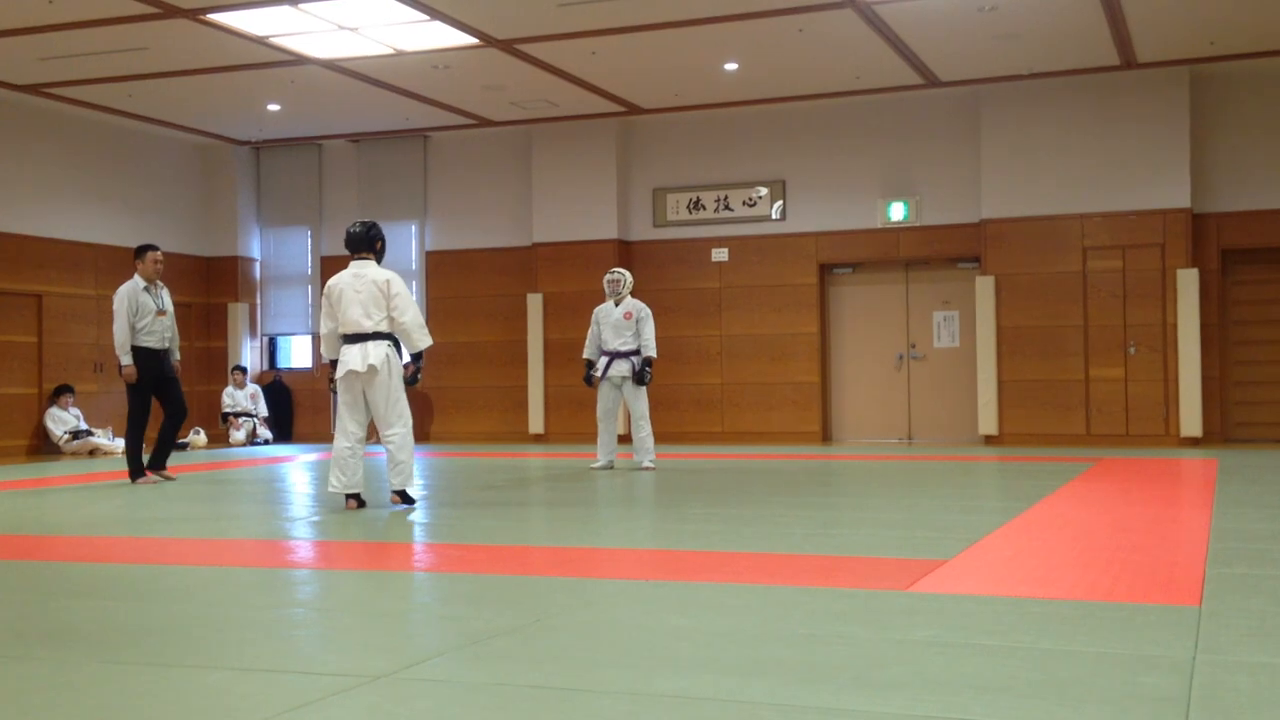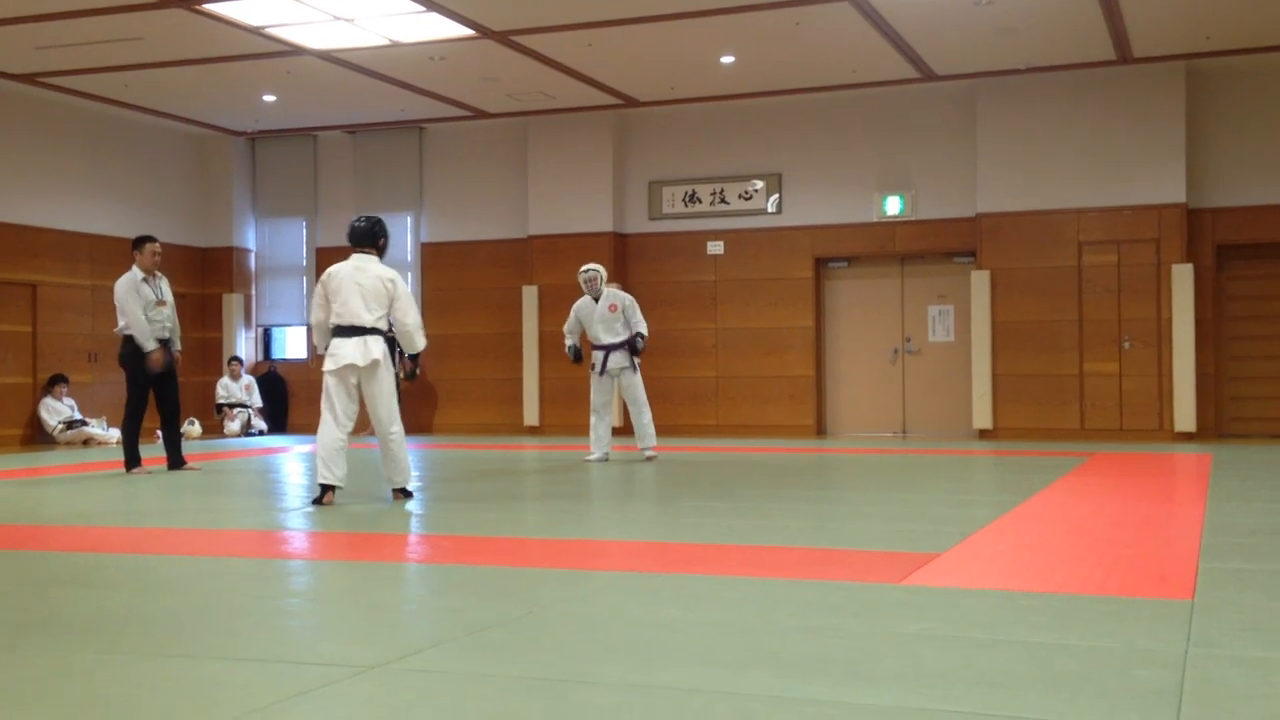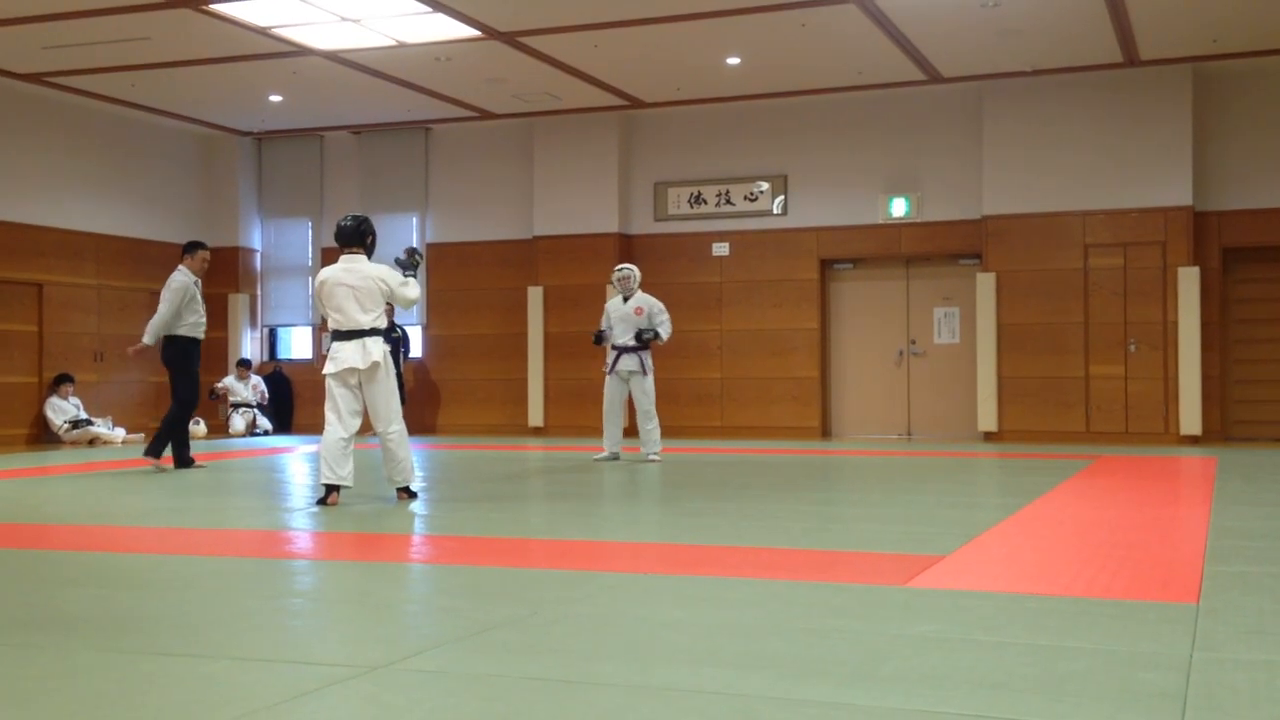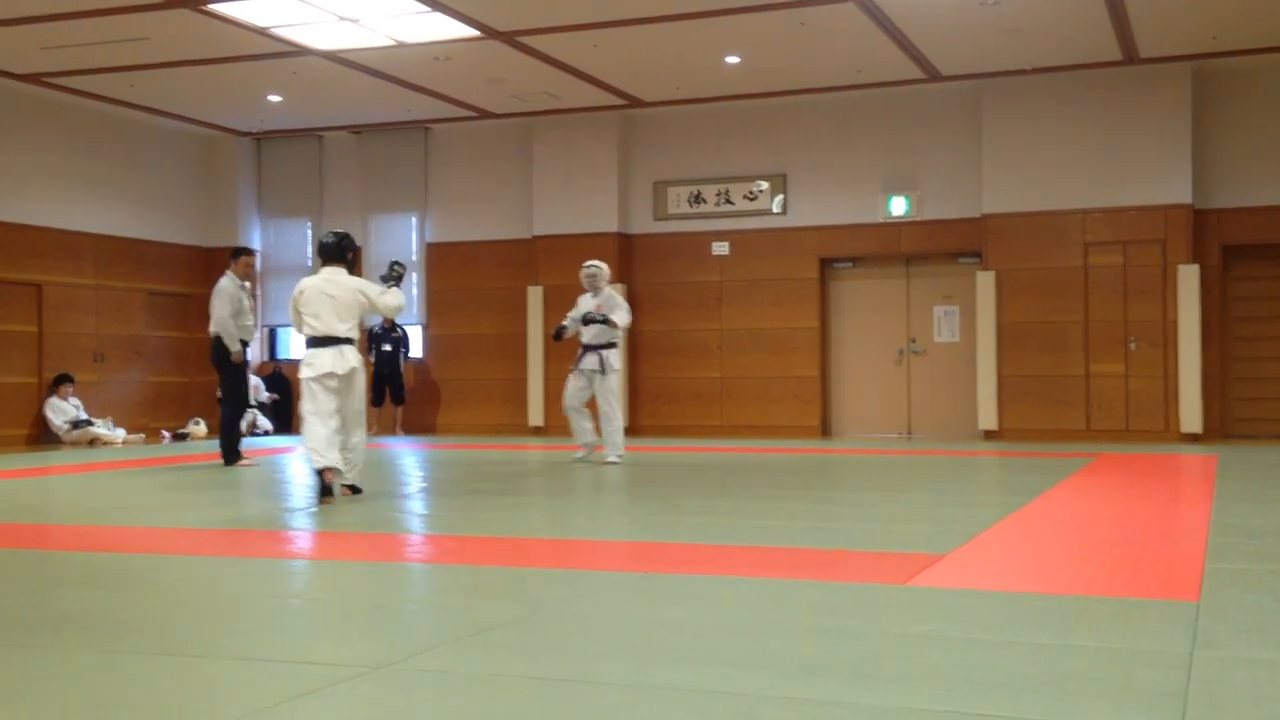
dt=1s
person 1, frame 1
left shoulder: (334, 283)
right shoulder: (388, 278)
left elbow: (328, 330)
right elbow: (408, 321)
left wrist: (333, 365)
right wrist: (416, 358)
left hip: (349, 356)
right hip: (380, 355)
left knee: (348, 429)
right knee: (397, 424)
left ankle: (351, 493)
right ankle: (399, 488)
person 1, frame 2
left shoulder: (332, 273)
right shoulder: (389, 276)
left elbow: (318, 319)
right elbow: (408, 321)
left wrist: (326, 349)
right wrist: (413, 356)
left hip: (340, 349)
right hip: (374, 350)
left knee: (334, 422)
right knee: (388, 422)
left ankle: (327, 488)
right ankle: (399, 485)
person 1, frame 3
left shoulder: (324, 276)
right shoulder: (381, 273)
right elbow: (410, 297)
right wrist: (410, 272)
left hip: (341, 351)
right hip: (373, 350)
left knee: (338, 423)
right knee: (389, 421)
left ankle: (332, 487)
right ankle: (402, 485)
person 1, frame 4
left shoulder: (304, 286)
right shoulder: (359, 286)
left elbow: (298, 325)
right elbow: (393, 306)
right wrist: (394, 284)
left hip: (316, 358)
right hip: (347, 358)
left knee: (318, 421)
right knee: (353, 426)
left ankle: (327, 471)
right ankle: (349, 480)
person 2, frame 1
left shoulder: (163, 291)
right shoulder: (127, 291)
right elbow: (122, 330)
left wrist: (175, 357)
right wrist: (126, 363)
left hip: (161, 358)
right hip: (141, 358)
left knee: (177, 410)
right knee: (138, 417)
left ankle: (157, 464)
right ankle: (137, 472)
person 2, frame 2
left shoulder: (162, 281)
right shoulder: (127, 283)
left elbow: (171, 316)
right elbow: (136, 319)
left wrist: (176, 347)
right wrist: (152, 350)
left hip: (162, 349)
right hip: (140, 350)
left knee: (171, 406)
right knee: (136, 407)
left ankle: (176, 459)
right ankle: (132, 462)
person 2, frame 3
left shoulder: (189, 283)
right shoulder: (181, 282)
right elbow: (164, 314)
right wrist: (146, 342)
left hip: (185, 347)
right hip: (181, 347)
left knee: (185, 402)
right knee: (185, 402)
left ankle: (182, 458)
right ankle: (154, 451)
person 2, frame 4
left shoulder: (240, 287)
right shoulder: (227, 287)
right elbow: (223, 319)
left wrist: (238, 348)
right wrist: (235, 348)
left hip: (234, 348)
right hip: (228, 349)
left knee: (238, 401)
right knee: (234, 402)
left ankle: (230, 450)
right ankle: (231, 455)
person 3, frame 1
left shoulder: (639, 308)
right shoulder: (600, 311)
left elbow: (648, 339)
right elbow: (592, 341)
left wrist: (647, 366)
right wrist: (589, 367)
left hip: (630, 365)
right hip: (607, 366)
left knee: (639, 413)
right knee: (605, 414)
left ankle: (647, 458)
right ankle: (606, 458)
person 3, frame 2
left shoulder: (621, 298)
right shoulder: (579, 307)
left elbow: (637, 321)
right elbow: (571, 333)
left wrist: (638, 339)
right wrist: (573, 349)
left hip: (624, 356)
right hip: (600, 359)
left knee: (637, 401)
right knee: (599, 406)
left ankle: (647, 446)
right ankle: (600, 450)
person 3, frame 3
left shoulder: (650, 303)
right shoulder: (611, 305)
left elbow: (665, 328)
left wrist: (652, 334)
right wrist: (600, 336)
left hip: (639, 359)
right hip: (616, 359)
left knee: (645, 406)
right knee: (612, 406)
left ankle: (652, 450)
right ankle: (612, 449)
person 3, frame 4
left shoulder: (613, 298)
right shoulder: (583, 300)
left elbow: (622, 318)
right elbow: (573, 319)
left wrist: (601, 319)
right wrist: (562, 329)
left hip: (605, 357)
right hip: (585, 358)
left knee: (608, 406)
right knee: (571, 401)
left ankle: (614, 452)
right ankle: (587, 444)
